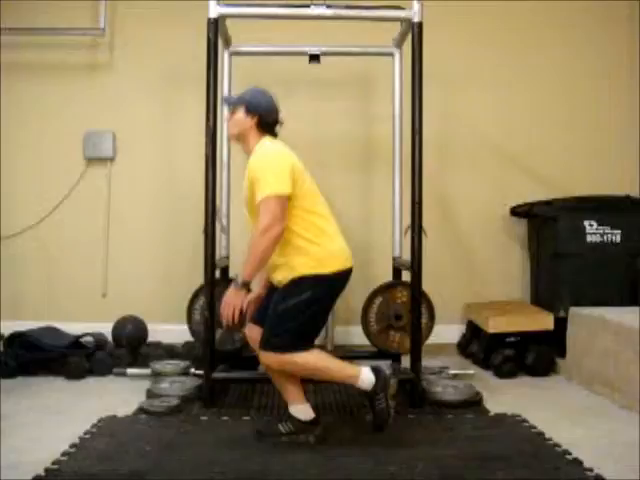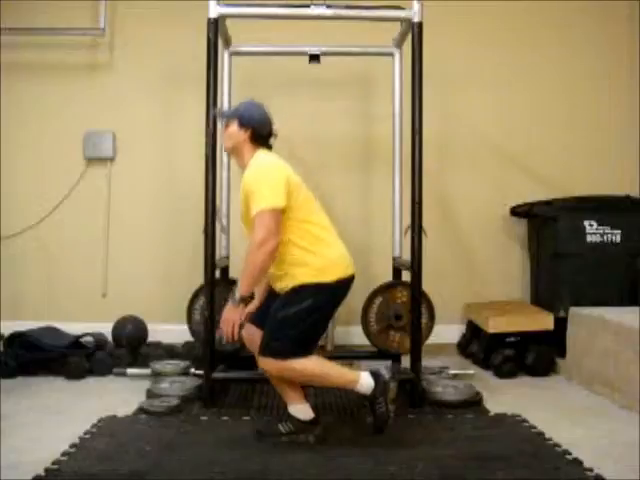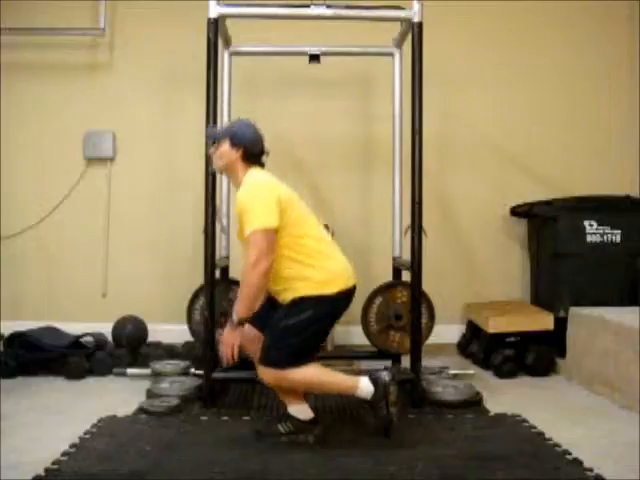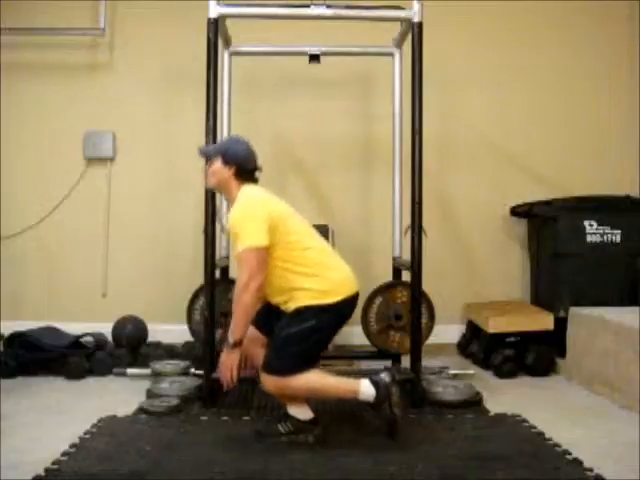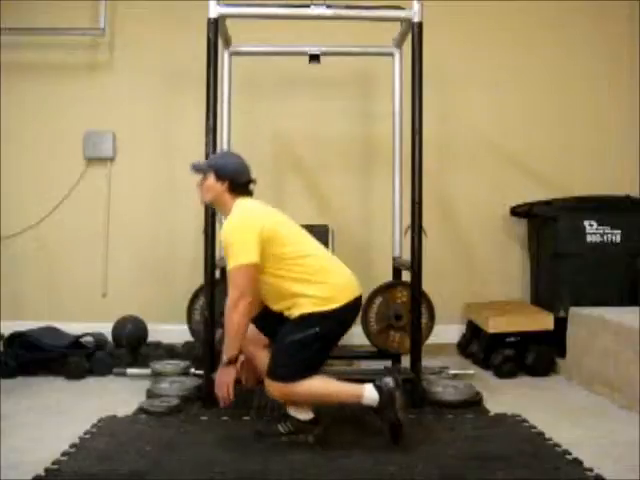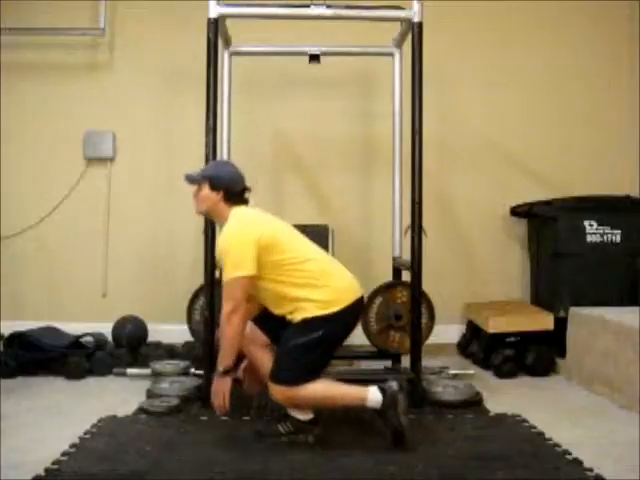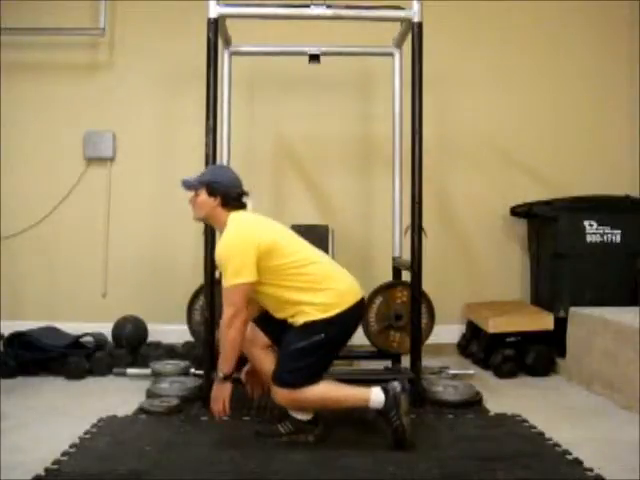
dt=0.1s
person 1, frame 1
left shoulder: (268, 157)
right shoulder: (266, 157)
left elbow: (271, 227)
right elbow: (274, 230)
left wrist: (240, 284)
right wrist: (260, 287)
left hip: (317, 268)
right hip: (303, 266)
left knee: (275, 354)
right knee: (257, 334)
left ankle: (370, 379)
right ankle: (302, 418)
person 1, frame 2
left shoulder: (262, 170)
right shoulder: (262, 169)
left elbow: (266, 242)
right elbow: (271, 243)
left wrist: (239, 298)
right wrist: (258, 298)
left hip: (319, 276)
right hip: (304, 274)
left knee: (273, 360)
right knee: (254, 335)
left ankle: (369, 383)
right ankle: (302, 417)
person 1, frame 3
left shoulder: (254, 191)
right shoulder: (257, 185)
left elbow: (259, 263)
right elbow: (267, 262)
left wrist: (235, 322)
right wrist: (246, 319)
left hip: (321, 287)
right hip: (313, 281)
left knee: (273, 371)
right knee: (252, 337)
left ankle: (371, 387)
right ankle: (301, 418)
person 1, frame 4
left shoulder: (245, 210)
right shoulder: (253, 201)
left elbow: (250, 282)
right elbow: (262, 278)
left wrist: (231, 344)
right wrist: (241, 338)
left hip: (324, 295)
right hip: (316, 290)
left knee: (275, 379)
right knee: (252, 339)
left ankle: (372, 390)
right ankle: (301, 418)
person 1, frame 5
left shoulder: (237, 225)
right shoulder: (249, 213)
left elbow: (239, 299)
right elbow: (258, 287)
left wrist: (228, 362)
right wrist: (249, 353)
left hip: (327, 301)
right hip: (324, 293)
left knee: (280, 385)
right knee: (250, 337)
left ankle: (377, 394)
right ankle: (301, 418)
person 1, frame 6
left shoulder: (234, 234)
right shoulder: (246, 221)
left elbow: (234, 309)
right elbow: (255, 293)
left wrist: (223, 372)
right wrist: (255, 361)
left hip: (329, 305)
right hip: (325, 297)
left knee: (283, 389)
right knee: (250, 336)
left ankle: (380, 397)
right ankle: (301, 418)
person 1, frame 7
left shoulder: (233, 241)
right shoulder: (245, 226)
left elbow: (233, 316)
right elbow: (253, 298)
left wrist: (223, 378)
right wrist: (257, 363)
left hip: (331, 308)
right hip: (327, 298)
left knee: (287, 392)
right knee: (251, 337)
left ankle: (383, 398)
right ankle: (302, 419)
